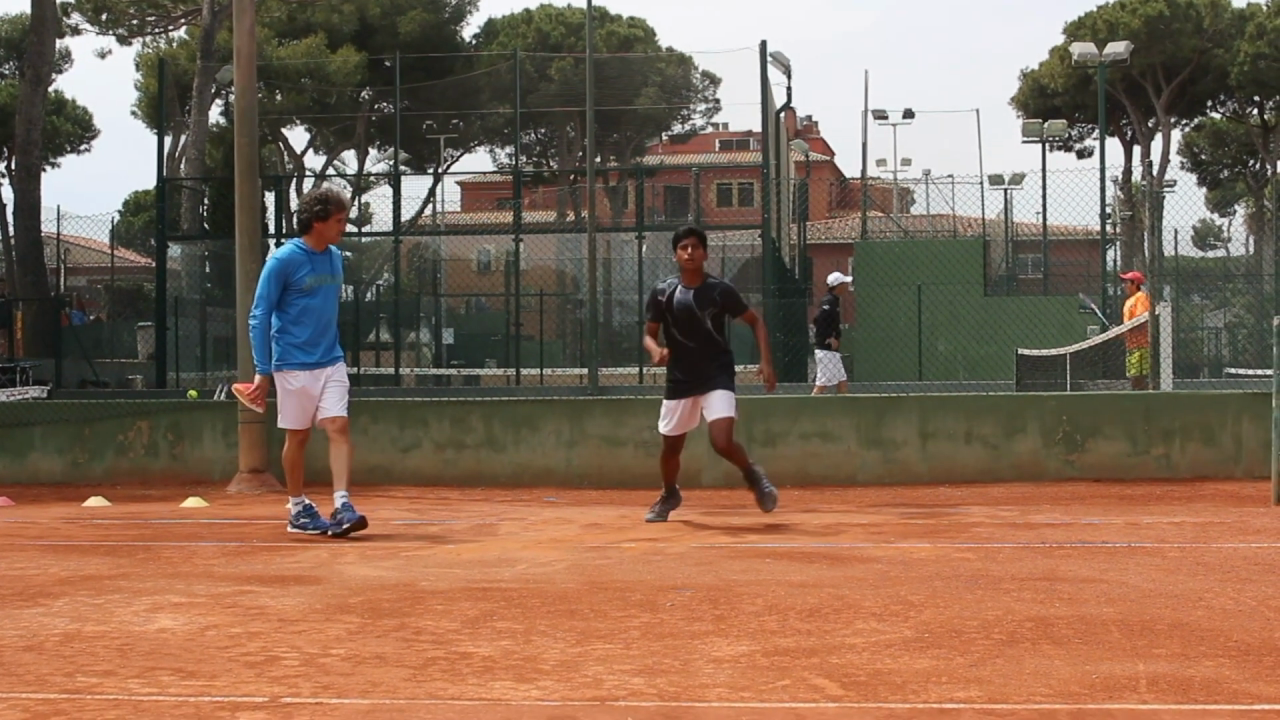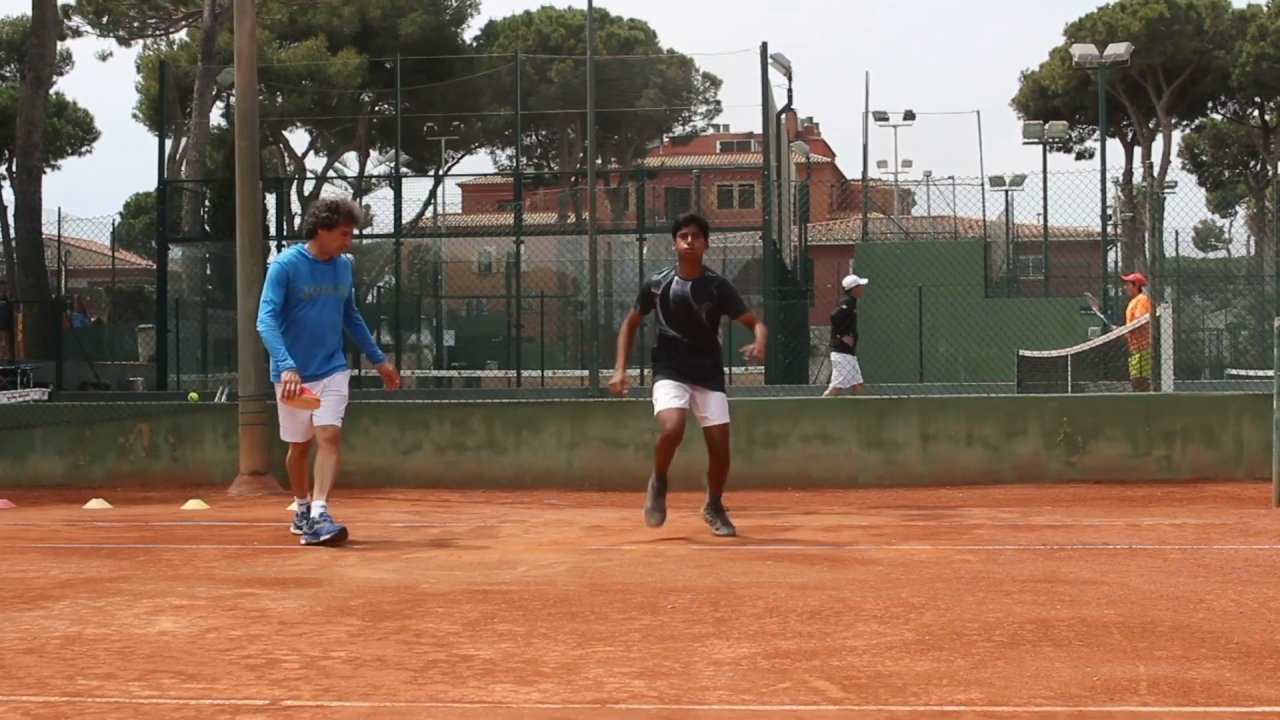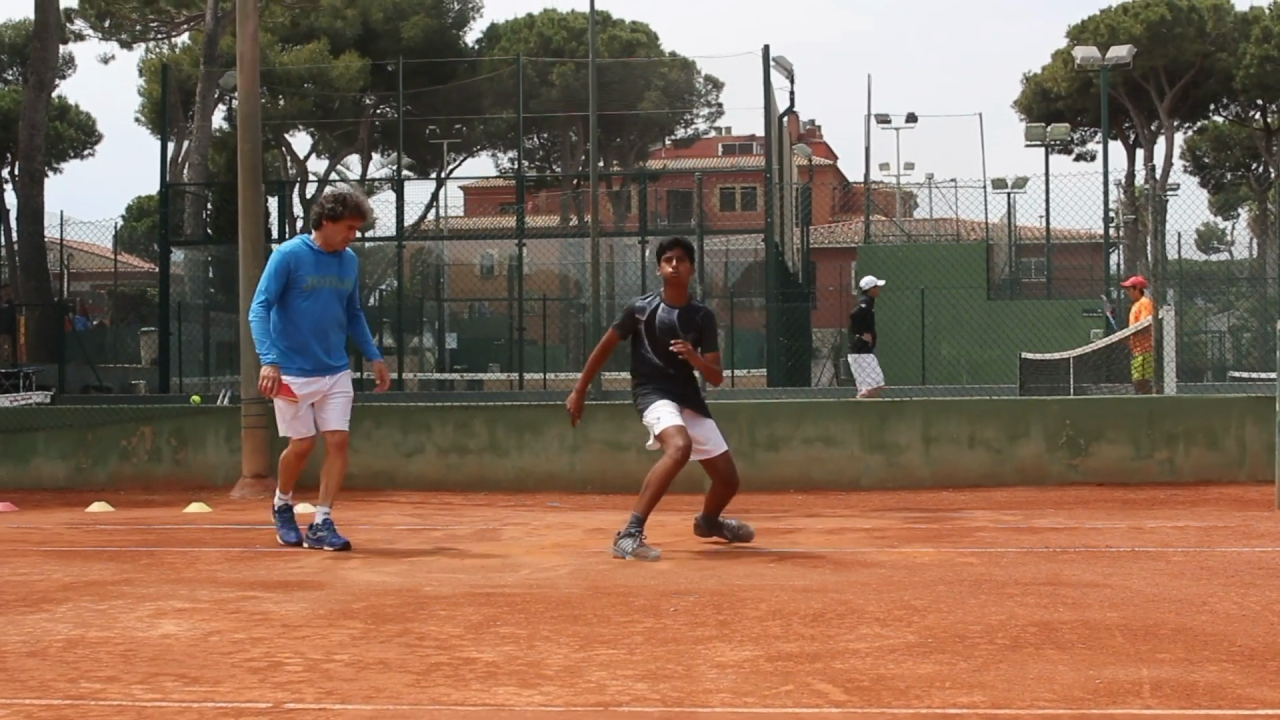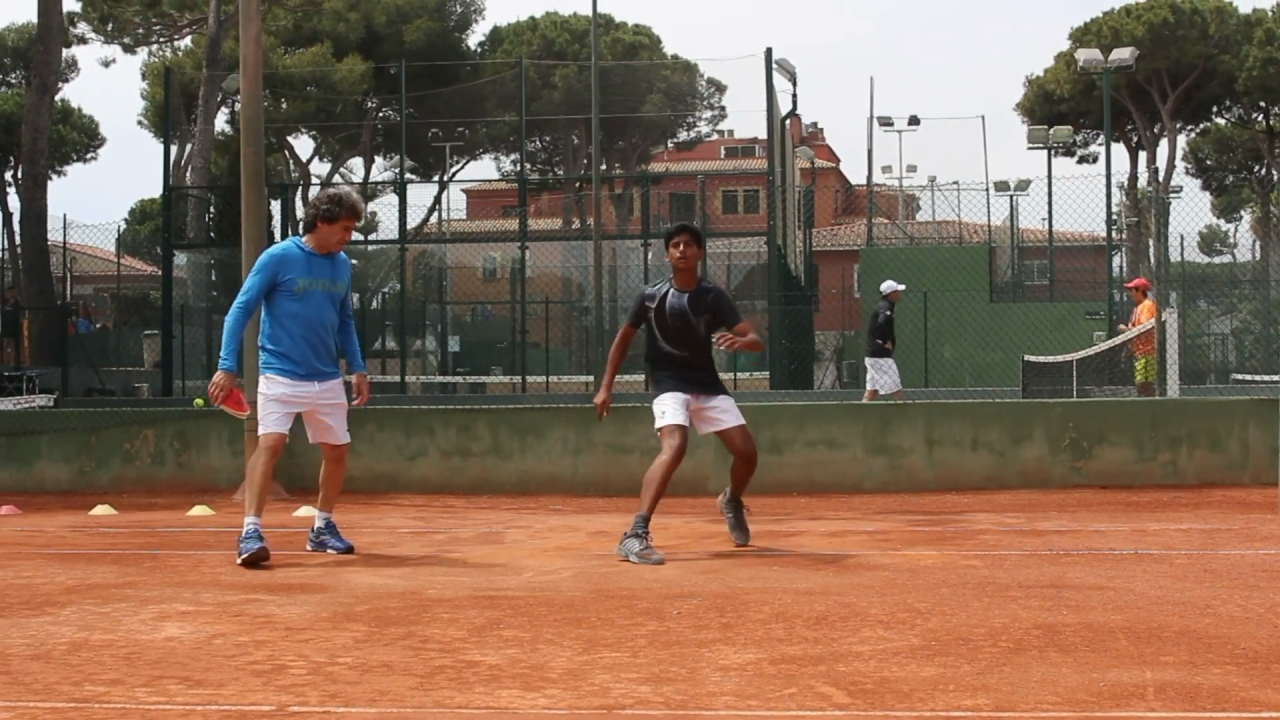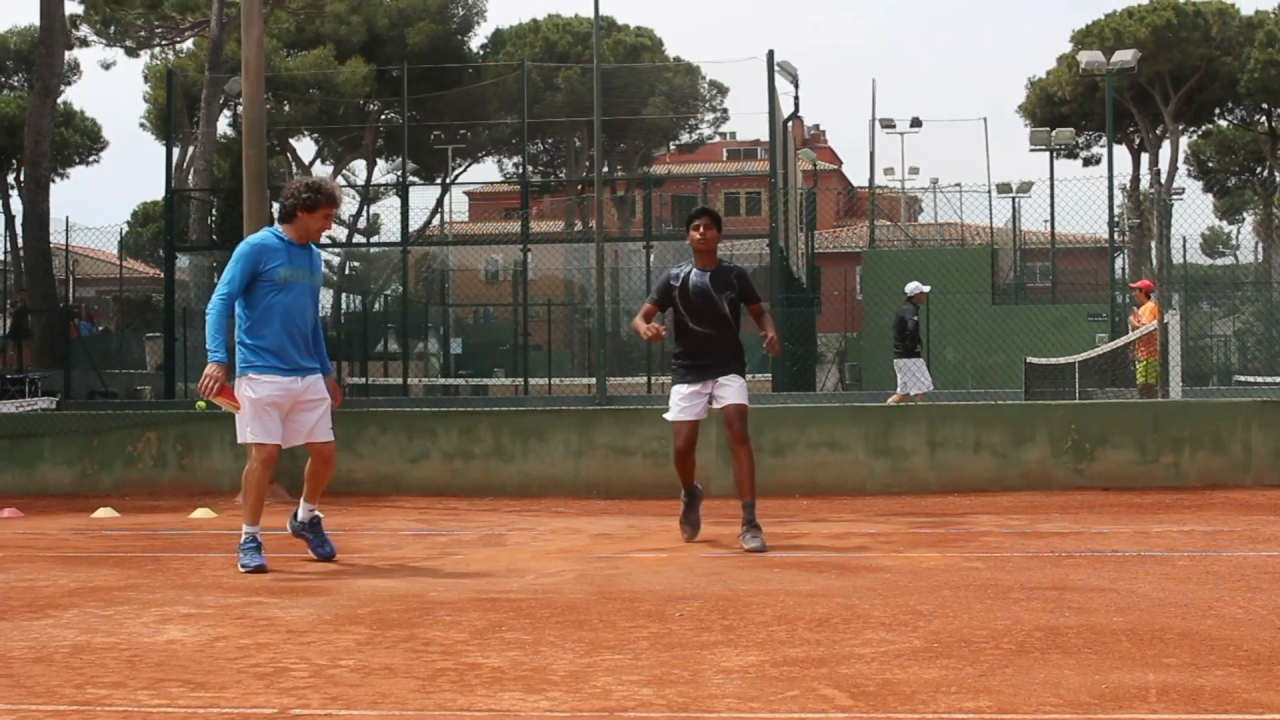
dt=0.3s
person 1, frame 1
left shoulder: (335, 257)
right shoulder: (283, 260)
right elbow: (259, 316)
right wrist: (262, 370)
left hip: (332, 362)
right hip: (294, 365)
left knee: (338, 428)
right knee: (298, 436)
left ankle: (342, 505)
right ankle: (298, 509)
person 1, frame 2
left shoulder: (344, 266)
right shoulder: (284, 265)
left elbow: (351, 316)
right elbow: (266, 320)
left wrist: (378, 358)
right wrist: (286, 366)
left hip: (332, 371)
right hip: (294, 375)
left knee: (328, 436)
right knee: (300, 445)
left ankle: (318, 515)
right ankle: (302, 508)
person 1, frame 3
left shoulder: (350, 262)
right shoulder: (288, 255)
right elbow: (259, 310)
left wrist: (373, 357)
right wrist: (269, 360)
left hip: (335, 371)
right hip: (292, 372)
left knee: (338, 442)
right knee: (301, 446)
left ankle: (321, 523)
right ankle: (283, 502)
person 1, frame 4
left shoulder: (343, 266)
right shoulder: (277, 258)
right elbow: (241, 310)
left wrist: (358, 368)
right wrist: (228, 365)
left hip: (327, 377)
right hip: (280, 374)
left knee: (337, 453)
right knee: (271, 444)
left ankle: (323, 529)
right ankle: (251, 532)
person 1, frame 5
left shoulder: (314, 258)
right shoulder: (256, 248)
right elbow: (220, 303)
left wrist: (327, 370)
right wrist: (217, 358)
left hip: (307, 375)
right hip: (261, 373)
left knee: (324, 451)
right knee: (264, 454)
left ankle: (306, 516)
right ankle: (249, 540)
person 2, frame 1
left shoulder: (721, 290)
right shoulder: (661, 292)
left elbow: (755, 321)
right elbow: (648, 334)
left wrist: (765, 360)
right wrist: (656, 351)
left hip: (717, 376)
right hip: (679, 381)
left knee: (722, 443)
right knee: (670, 450)
left ankle: (753, 474)
right ankle: (670, 495)
person 2, frame 2
left shoulder: (719, 285)
right shoulder: (656, 284)
left elbow: (755, 322)
right elbow: (630, 325)
left wrist: (760, 343)
right wrist: (620, 368)
left hip: (709, 371)
right hip: (669, 371)
left knee: (719, 447)
right knee: (671, 430)
left ankle: (714, 506)
right ankle: (658, 481)
person 2, frame 3
left shoulder: (703, 316)
right shoulder: (639, 308)
left elbow: (715, 377)
right elbow: (606, 347)
left wrist: (697, 359)
right wrist: (579, 390)
left hip: (690, 399)
right hip: (653, 393)
left knee: (728, 480)
right knee: (679, 447)
left ankle: (708, 521)
right ankle: (629, 534)
person 2, frame 4
left shoulder: (714, 296)
right shoulder: (651, 295)
left elbow: (754, 338)
right elbow: (623, 339)
left wrist: (741, 341)
right wrist: (605, 387)
left hip: (707, 385)
right hip: (668, 383)
left knee: (747, 452)
right knee: (674, 447)
left ankle: (733, 501)
right ankle: (636, 534)
person 2, frame 5
left shoulder: (736, 275)
right shoulder: (674, 277)
left elbow: (759, 312)
right elbow: (641, 318)
left wrist: (769, 331)
right wrist: (646, 329)
left hip: (728, 367)
right hip: (688, 369)
left knee: (738, 433)
right knee: (683, 446)
left ankle: (749, 522)
right ankle: (690, 495)
